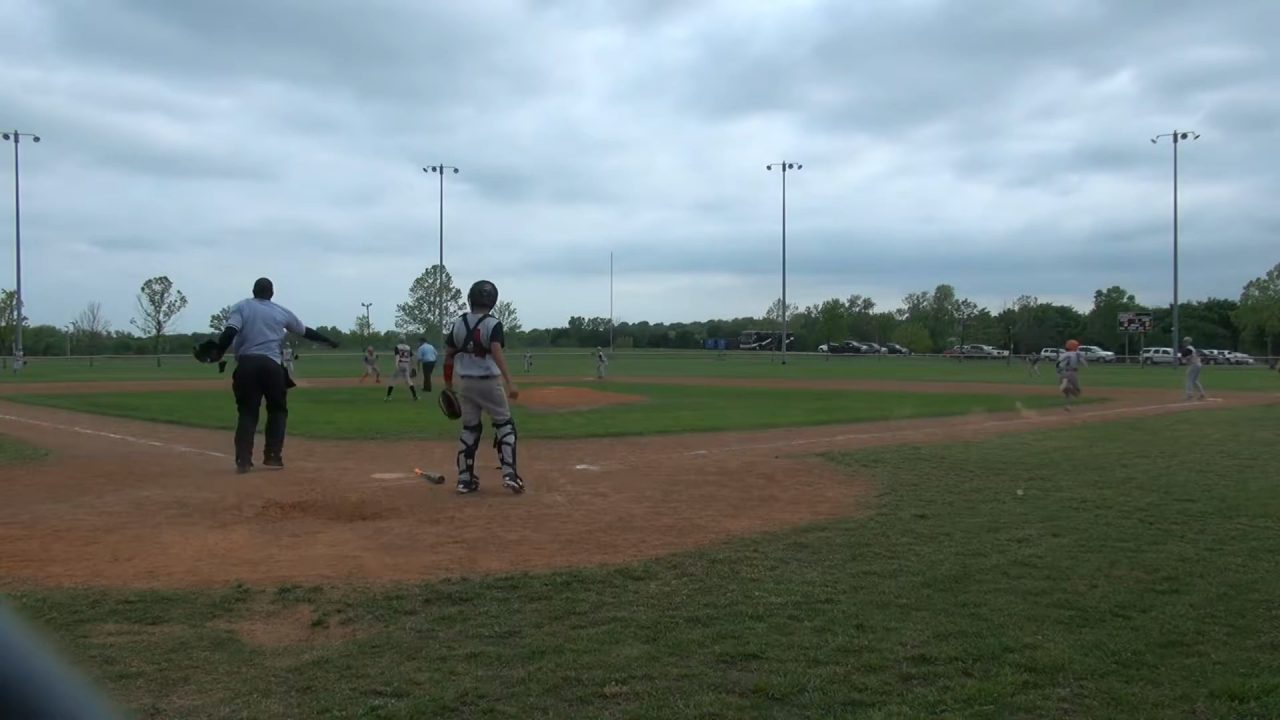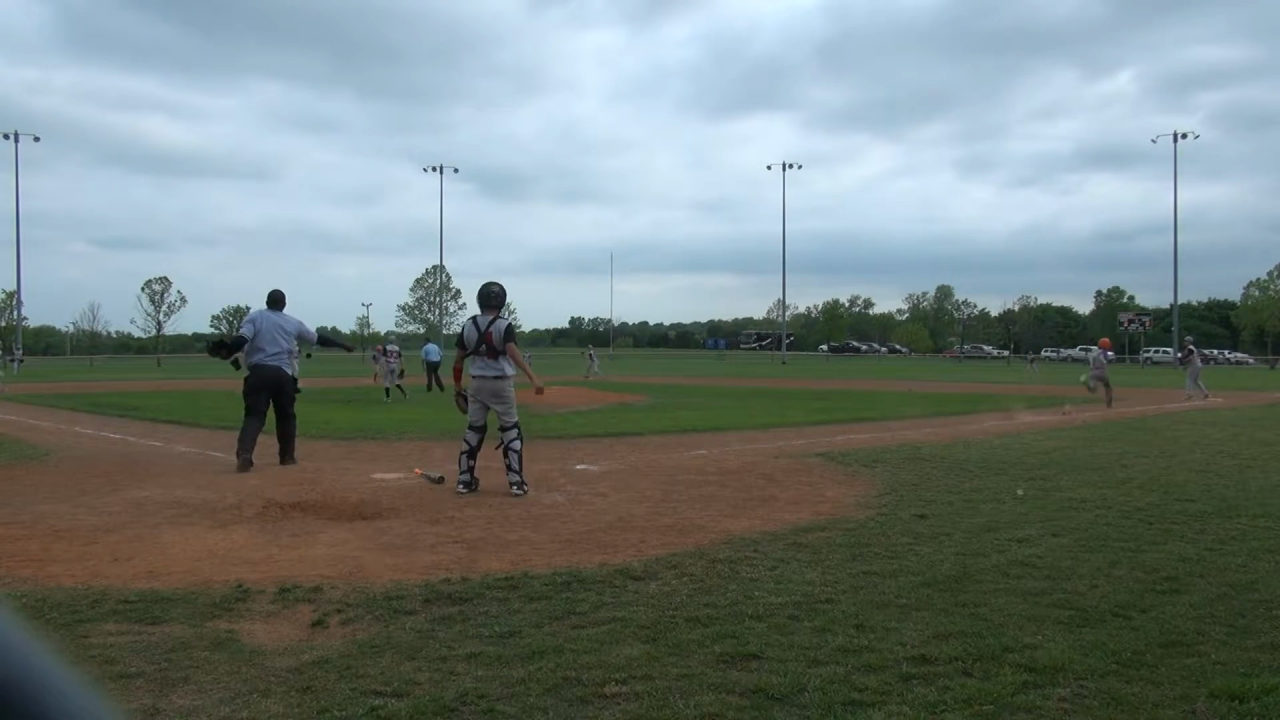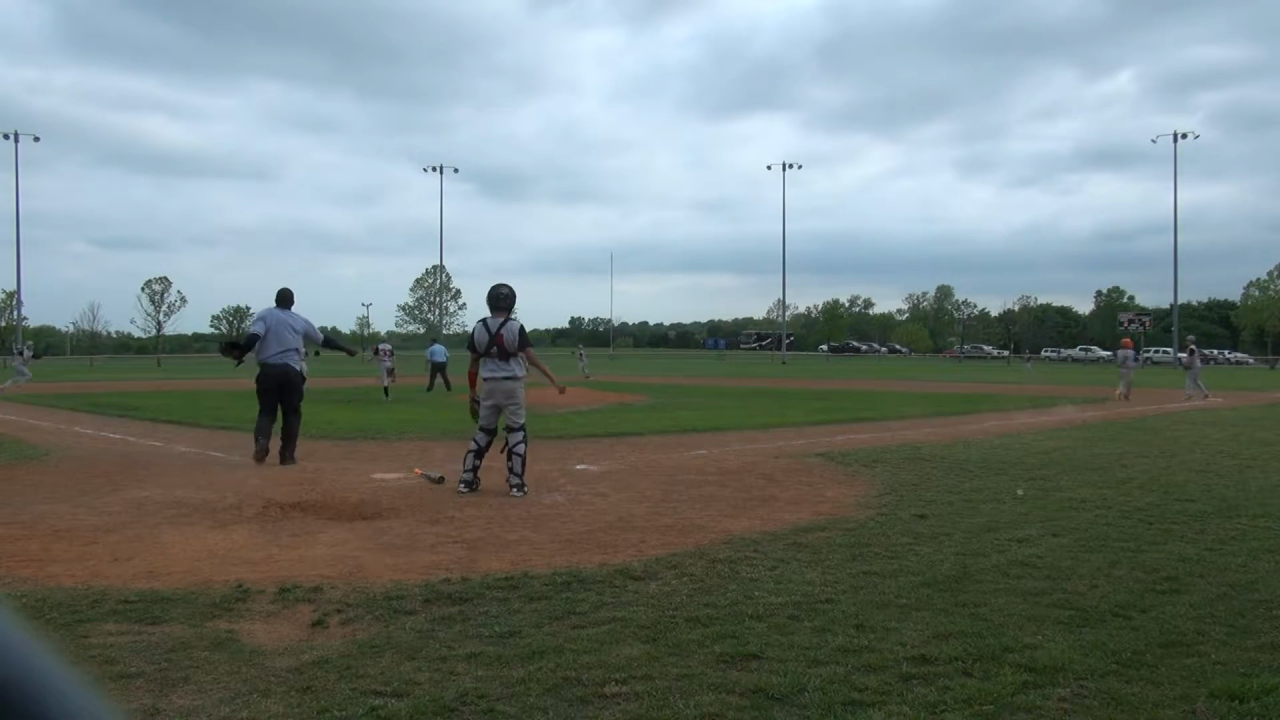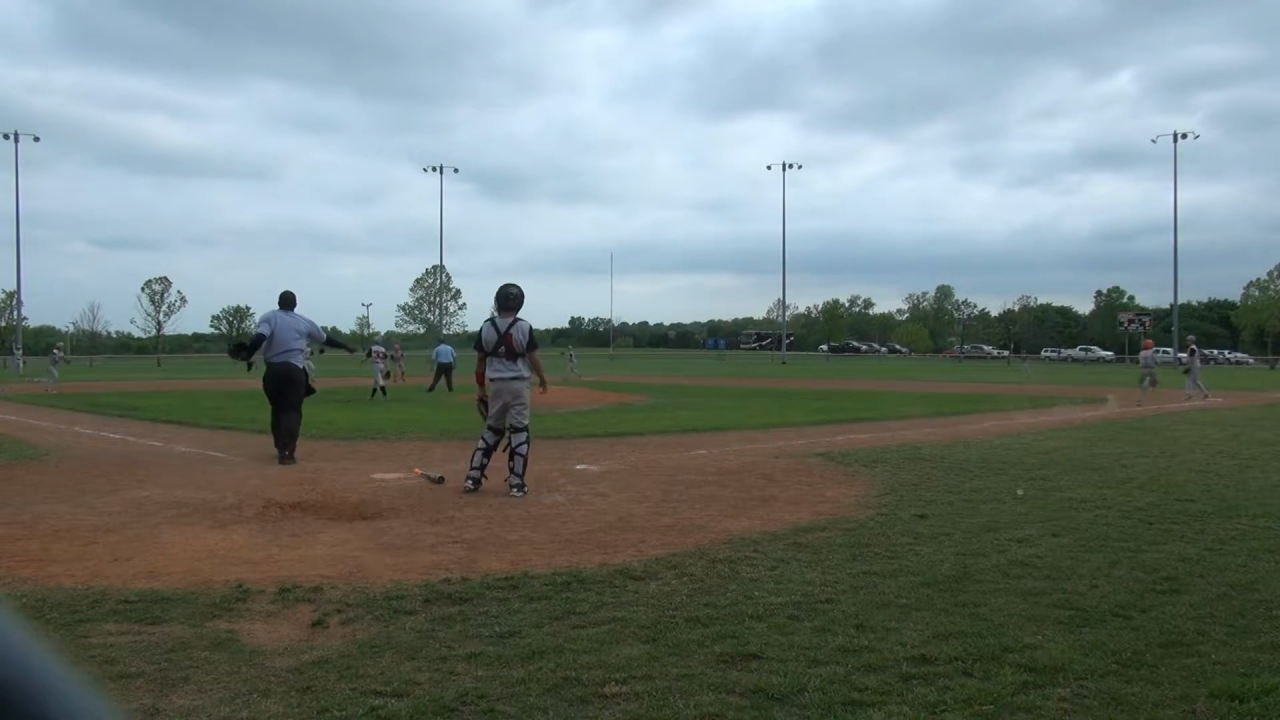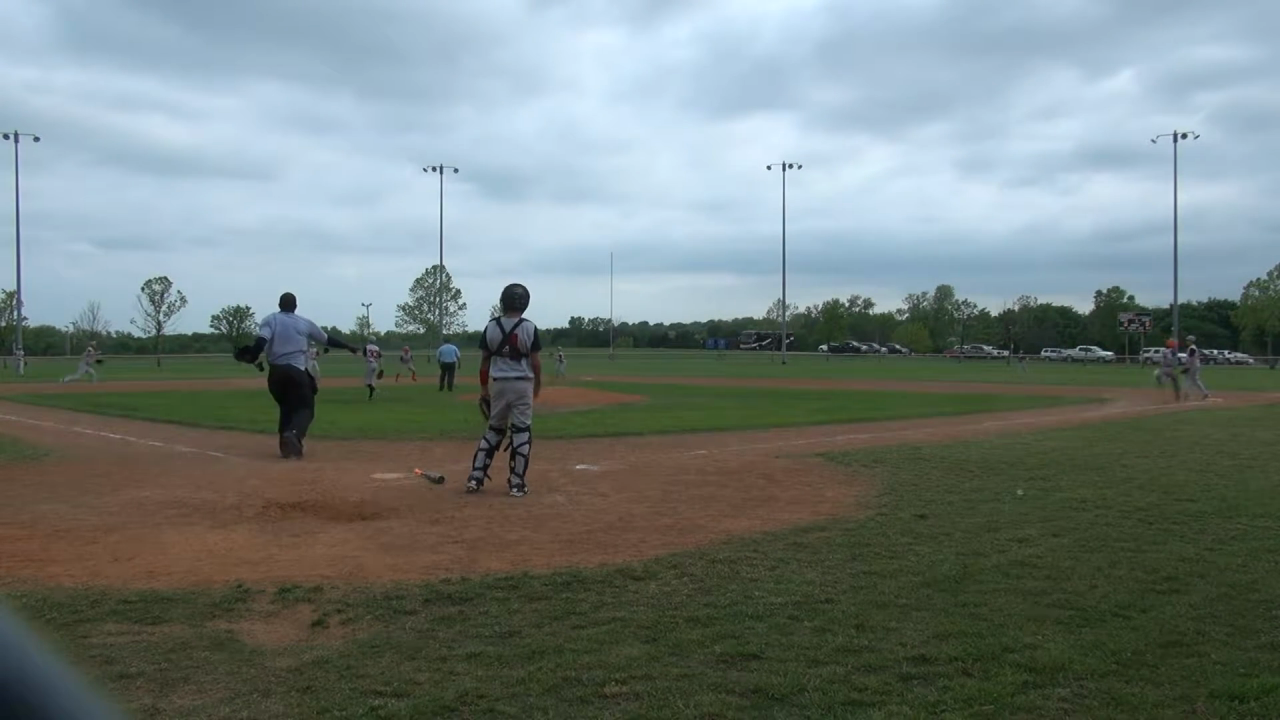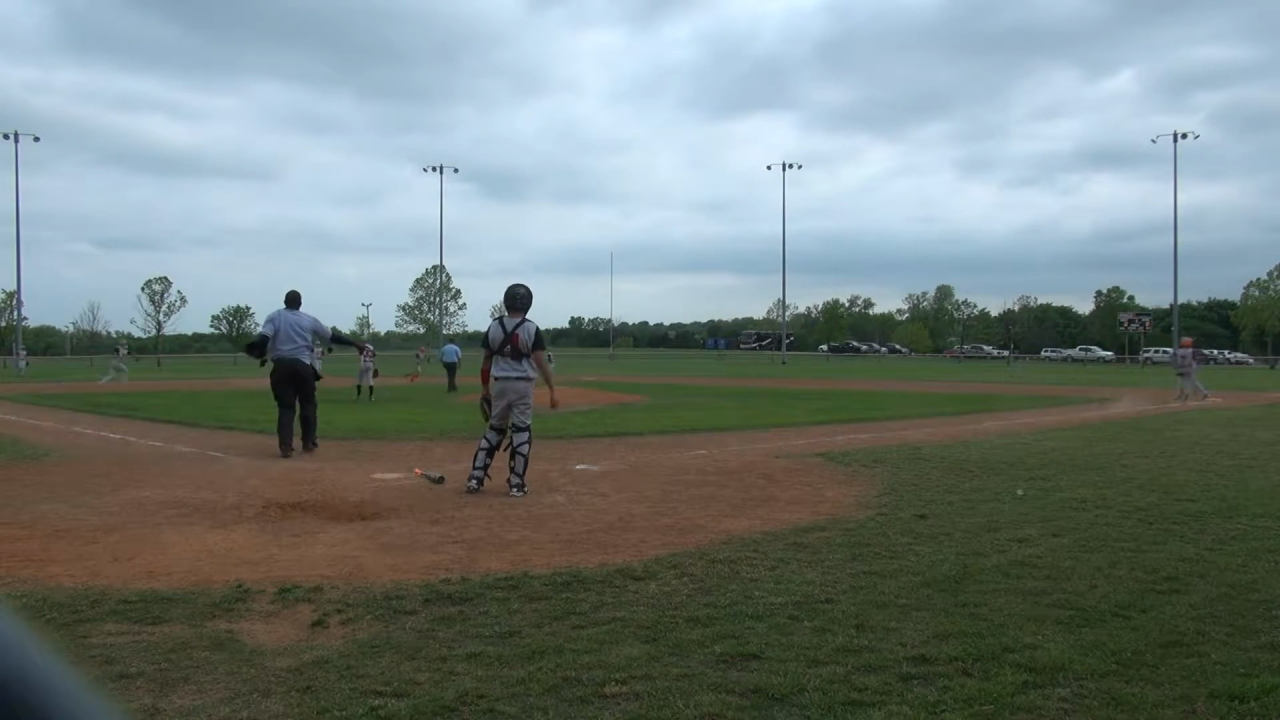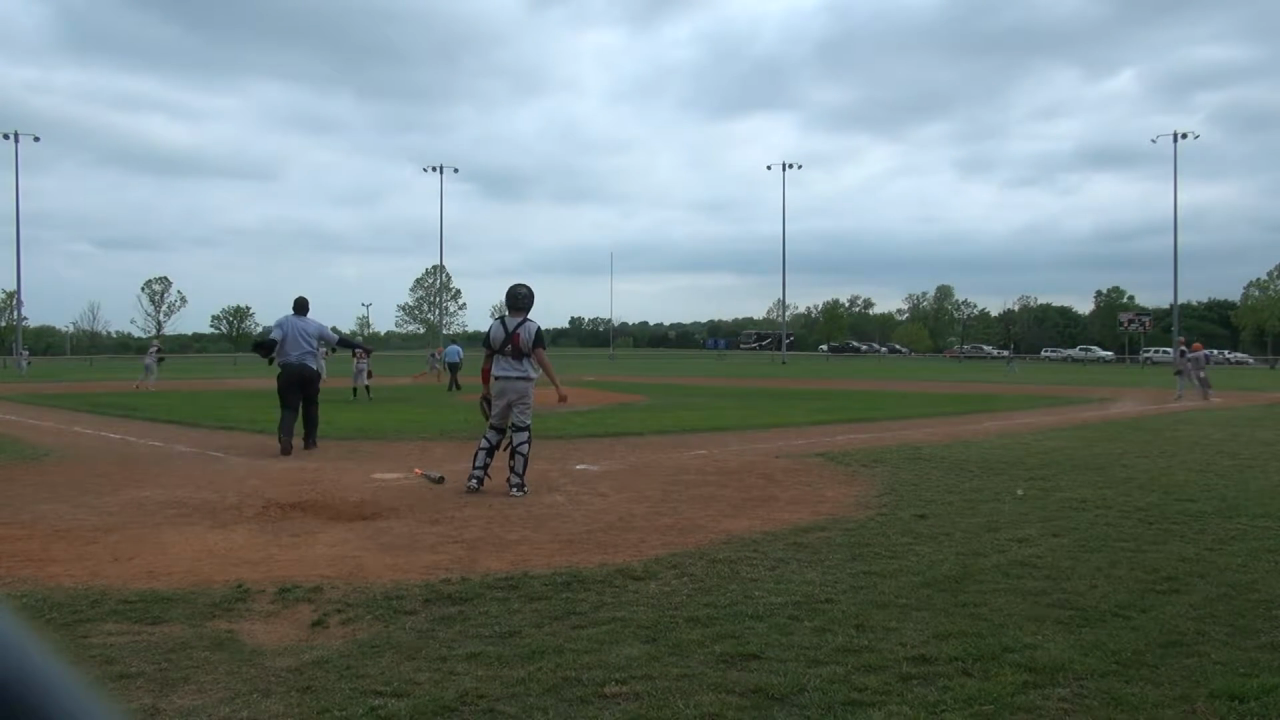
dt=0.2s
person 1, frame 1
left shoulder: (458, 324)
right shoulder: (493, 324)
left elbow: (449, 356)
right elbow: (497, 354)
left wrist: (448, 384)
right wrist: (510, 383)
left hip: (466, 383)
right hip: (489, 382)
left knee: (469, 429)
right knee: (505, 426)
left ankle: (464, 480)
right ankle: (510, 475)
person 1, frame 2
left shoulder: (468, 326)
right shoulder: (504, 325)
left elbow: (459, 358)
right elbow: (513, 354)
left wrist: (457, 384)
right wrist: (533, 379)
left hip: (477, 384)
right hip: (501, 384)
left knee: (473, 430)
right knee: (511, 431)
left ankle: (464, 480)
right ankle: (516, 482)
person 1, frame 3
left shoulder: (479, 328)
right shoulder: (516, 327)
left elbow: (473, 362)
right elbow: (531, 358)
left wrist: (472, 390)
right wrist: (553, 380)
left hip: (489, 385)
right hip: (512, 385)
left knee: (483, 431)
right knee: (516, 432)
left ankle: (467, 479)
right ankle: (516, 483)
person 1, frame 4
left shoulder: (486, 328)
right shoulder: (524, 327)
left elbow: (481, 361)
right elbow: (534, 361)
left wrist: (481, 388)
right wrist: (543, 381)
left hip: (495, 385)
right hip: (519, 385)
left knee: (492, 430)
right knee: (519, 432)
left ankle: (473, 477)
right ankle: (516, 483)
person 1, frame 5
left shoulder: (491, 327)
right shoulder: (529, 328)
left elbow: (484, 360)
right elbow: (535, 362)
left wrist: (484, 388)
right wrist: (537, 385)
left hip: (498, 385)
right hip: (522, 385)
left knee: (494, 430)
right knee: (521, 432)
left ankle: (475, 477)
right ankle: (517, 483)
person 1, frame 6
left shoulder: (494, 327)
right shoulder: (531, 329)
left elbow: (486, 359)
right elbow: (541, 362)
left wrist: (485, 387)
right wrist: (552, 390)
left hip: (499, 385)
right hip: (522, 386)
left knee: (494, 429)
right knee: (521, 432)
left ankle: (476, 477)
right ankle: (517, 483)
person 1, frame 7
left shoulder: (495, 326)
right shoulder: (532, 328)
left elbow: (487, 359)
right elbow: (542, 359)
left wrist: (485, 386)
right wrist: (558, 386)
left hip: (500, 384)
right hip: (523, 386)
left knee: (494, 429)
right knee: (521, 432)
left ankle: (476, 477)
right ankle: (516, 483)
person 2, frame 1
left shoulder: (241, 307)
right shoulder: (282, 312)
left elbow: (230, 332)
right elbow: (306, 332)
left wrist: (218, 353)
right wrist: (328, 340)
left hip: (247, 364)
right hip: (272, 365)
left knee: (248, 413)
right knee: (277, 410)
left ankle: (243, 460)
right ankle: (272, 455)
person 2, frame 2
left shoulder: (254, 317)
right shoulder: (294, 323)
left elbow: (241, 340)
right elbow: (319, 339)
left wrist: (228, 353)
right wrist: (343, 346)
left hip: (258, 373)
right hip: (282, 374)
left knee: (254, 416)
right knee: (286, 416)
left ankle: (245, 454)
right ankle: (286, 456)
person 2, frame 3
left shoulder: (264, 315)
right shoulder: (301, 321)
left elbow: (253, 337)
right elbow: (323, 340)
left wrist: (240, 354)
right wrist: (345, 349)
left hip: (268, 370)
right hip: (290, 371)
left knee: (267, 412)
right knee: (291, 412)
left ankle: (261, 441)
right ankle: (286, 454)
person 2, frame 4
left shoulder: (269, 317)
right shoulder: (305, 322)
left elbow: (259, 338)
right elbow: (326, 339)
left wrist: (248, 355)
right wrist: (347, 347)
left hip: (273, 370)
right hip: (295, 370)
left knee: (279, 409)
right knee: (292, 411)
left ankle: (281, 448)
right ankle: (287, 452)
person 2, frame 5
left shoulder: (269, 320)
right shoulder: (305, 323)
left elbow: (261, 342)
right elbow: (327, 339)
left wrist: (252, 358)
right wrist: (348, 347)
left hip: (276, 371)
right hip: (297, 371)
left knee: (286, 408)
right knee: (304, 408)
left ankle: (285, 447)
right ankle: (293, 435)
person 2, frame 6
left shoulder: (274, 317)
right shoulder: (310, 320)
left elbow: (264, 338)
right elbow: (332, 336)
left wrist: (260, 355)
right wrist: (355, 343)
left hip: (281, 366)
right hip: (302, 366)
left knee: (286, 406)
right knee: (308, 404)
left ankle: (285, 445)
right ankle: (309, 441)
person 2, frame 7
left shoulder: (282, 322)
right shoulder: (317, 326)
left elbow: (272, 343)
right elbow: (339, 341)
left wrist: (266, 354)
right wrist: (360, 347)
left hip: (288, 371)
right hip: (309, 371)
left knee: (288, 407)
right knee: (310, 406)
left ankle: (285, 438)
right ankle: (310, 441)
